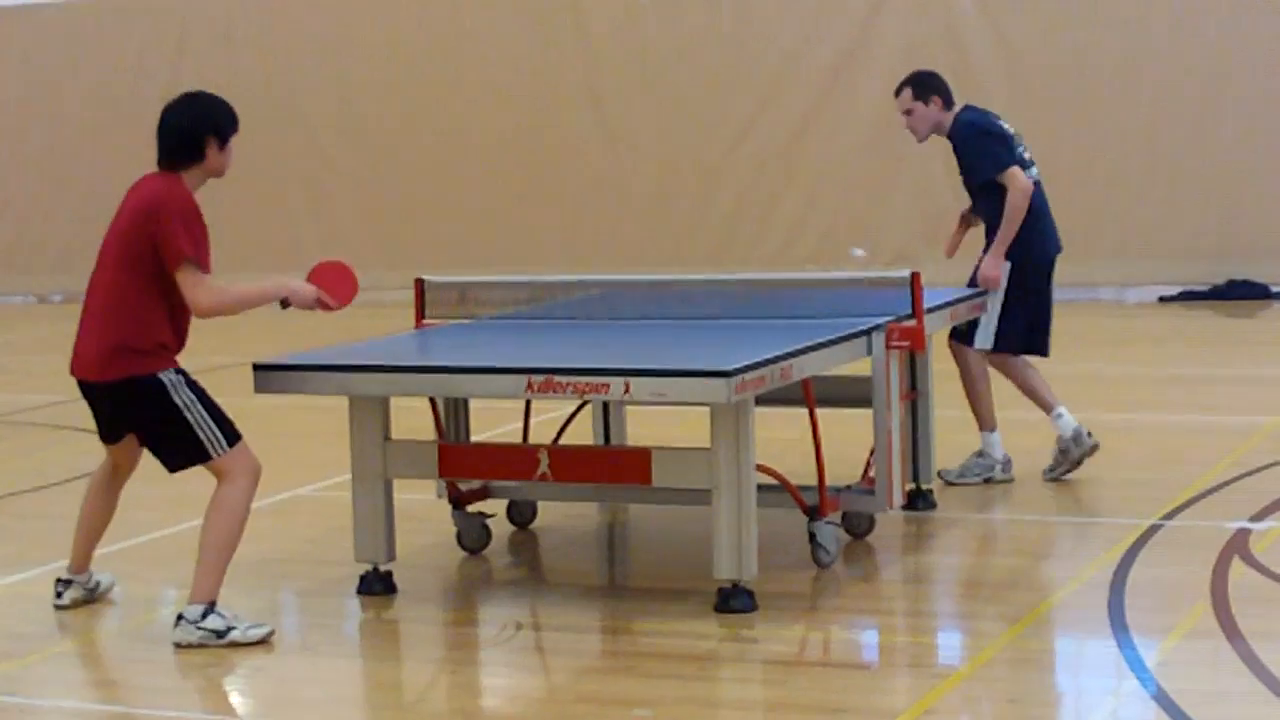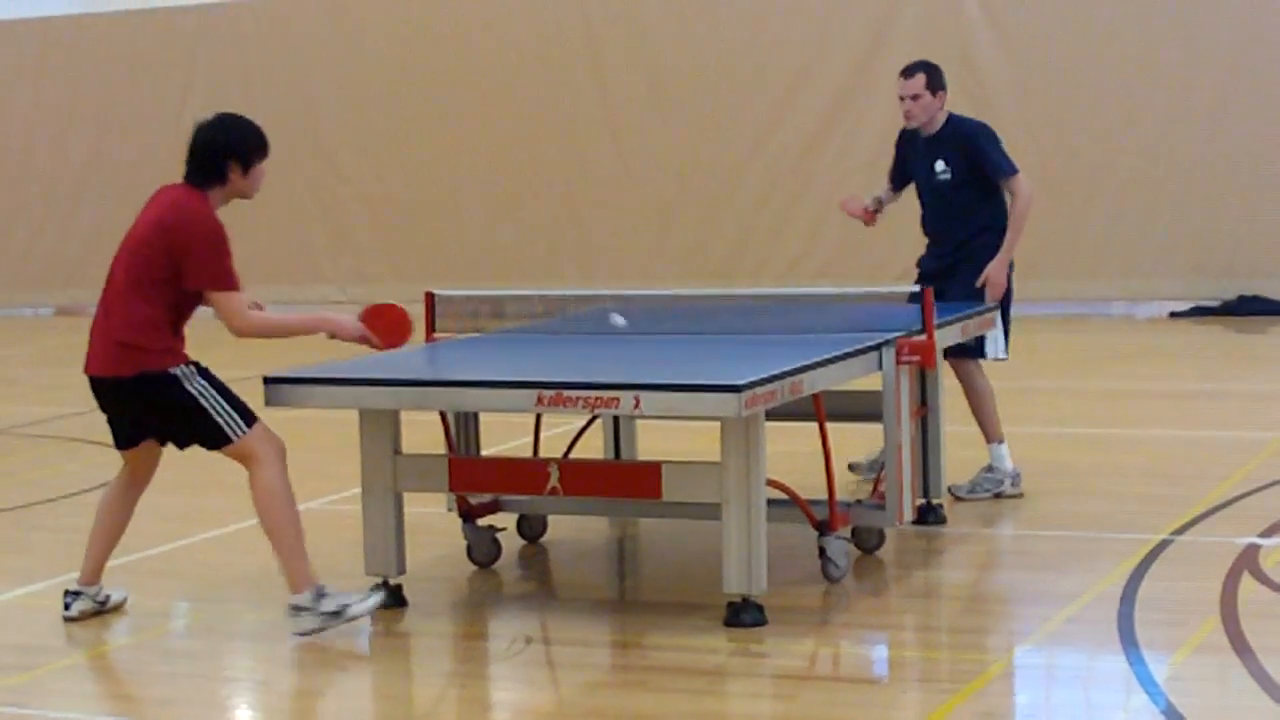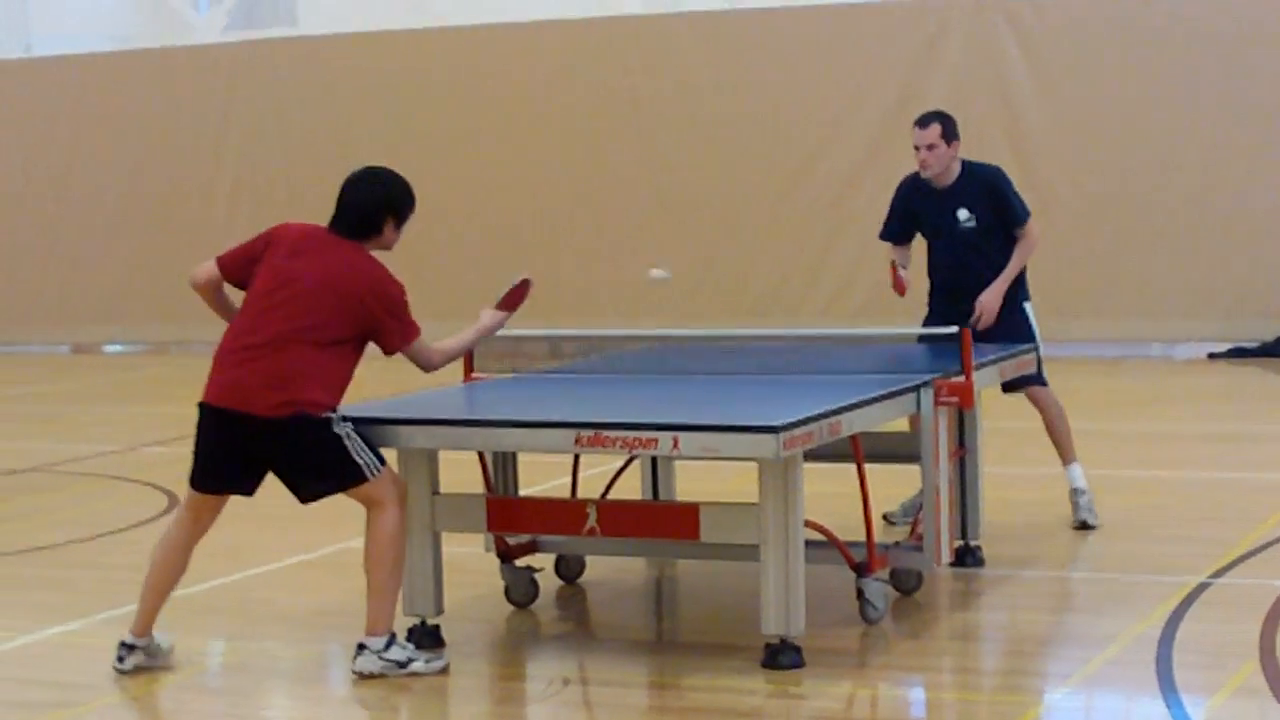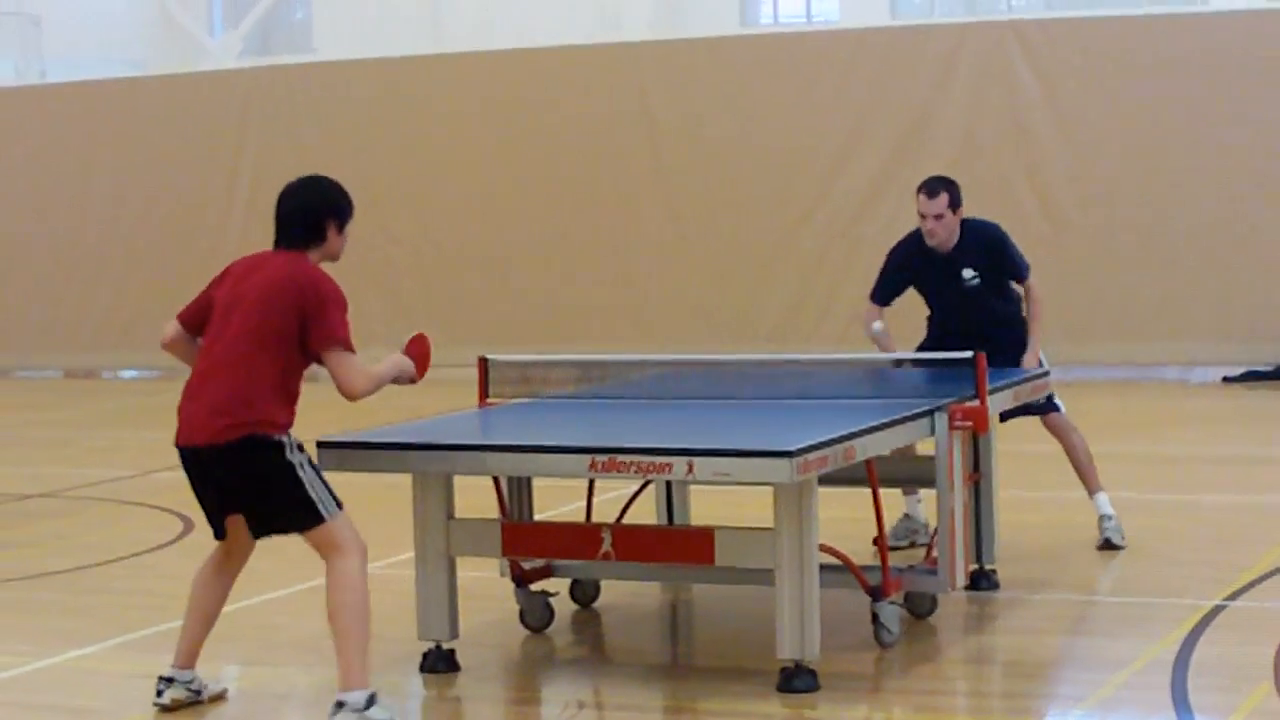
dt=0.4s
person 1, frame 1
left shoulder: (148, 190)
right shoulder: (176, 204)
right elbow: (203, 301)
left wrist: (206, 285)
right wrist: (283, 288)
left hip: (98, 359)
right hip: (140, 365)
left knee: (122, 455)
right knee: (240, 469)
left ankle: (75, 578)
right ankle: (199, 614)
person 1, frame 2
left shoulder: (169, 198)
right shoulder: (201, 224)
right elbow: (245, 324)
left wrist: (216, 303)
right wrist: (327, 324)
left hip: (106, 362)
right hip: (148, 364)
left knee: (139, 466)
right knee: (264, 452)
left ankle: (86, 592)
right ankle: (308, 598)
person 1, frame 3
left shoulder: (284, 237)
right shoulder: (378, 283)
left elbow: (203, 278)
right elbow: (430, 359)
right wrist: (481, 328)
left hip: (224, 399)
right hip: (296, 410)
left knee: (194, 515)
right knee: (387, 498)
left ankle: (136, 642)
right ankle: (377, 643)
person 1, frame 4
left shoulder: (238, 271)
right shoulder: (318, 288)
left elbow: (172, 337)
right elbow: (352, 384)
right wrist: (393, 366)
left hip: (195, 435)
right hip: (253, 435)
left knee: (233, 548)
right knee: (346, 550)
person 2, frame 1
left shoulder: (971, 131)
right shoulder: (974, 122)
left elbow: (1022, 185)
right elbow: (1012, 176)
left wrist: (996, 254)
right wrist: (975, 208)
left hip: (1017, 249)
right hip: (1029, 247)
left knee: (964, 342)
right knee: (1003, 352)
left ankle: (994, 454)
right ankle: (1069, 429)
person 2, frame 2
left shoulder: (972, 135)
right shoulder: (908, 140)
left elbow: (1021, 191)
right elbow: (898, 184)
left wrist: (1002, 260)
right wrist: (879, 201)
left hip: (980, 262)
right hip: (938, 261)
left knee: (965, 358)
left ankle: (1002, 470)
person 2, frame 3
left shoulder: (989, 180)
right shoulder: (910, 192)
left elbow: (1029, 236)
right elbow: (898, 244)
left wrist: (996, 291)
right wrist: (899, 268)
left hip: (1003, 300)
right hip: (948, 305)
left knee: (1038, 391)
left ankle: (1078, 485)
person 2, frame 4
left shoulder: (988, 238)
right shoulder: (906, 253)
left elbow: (1030, 288)
right elbow: (873, 308)
left wrist: (1034, 350)
right wrist: (883, 337)
left hip: (1008, 341)
right hip: (948, 345)
left knee: (1056, 419)
left ankle: (1105, 514)
right ankle: (914, 518)
